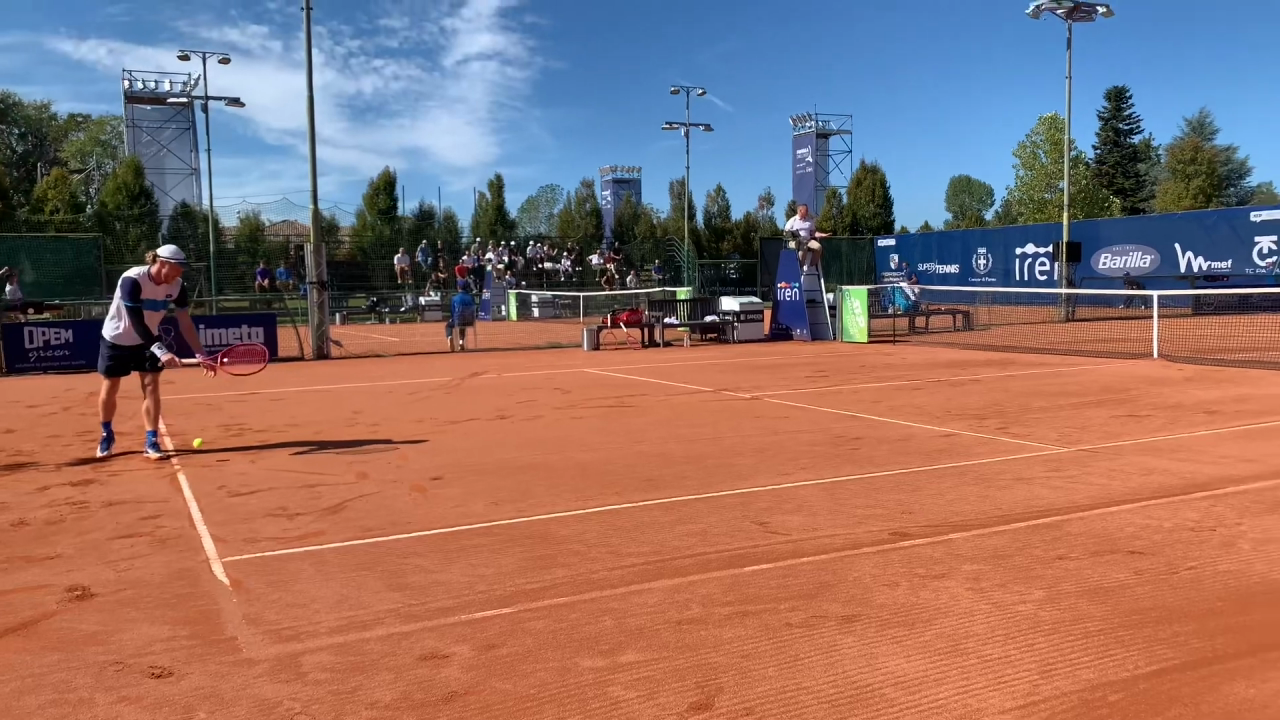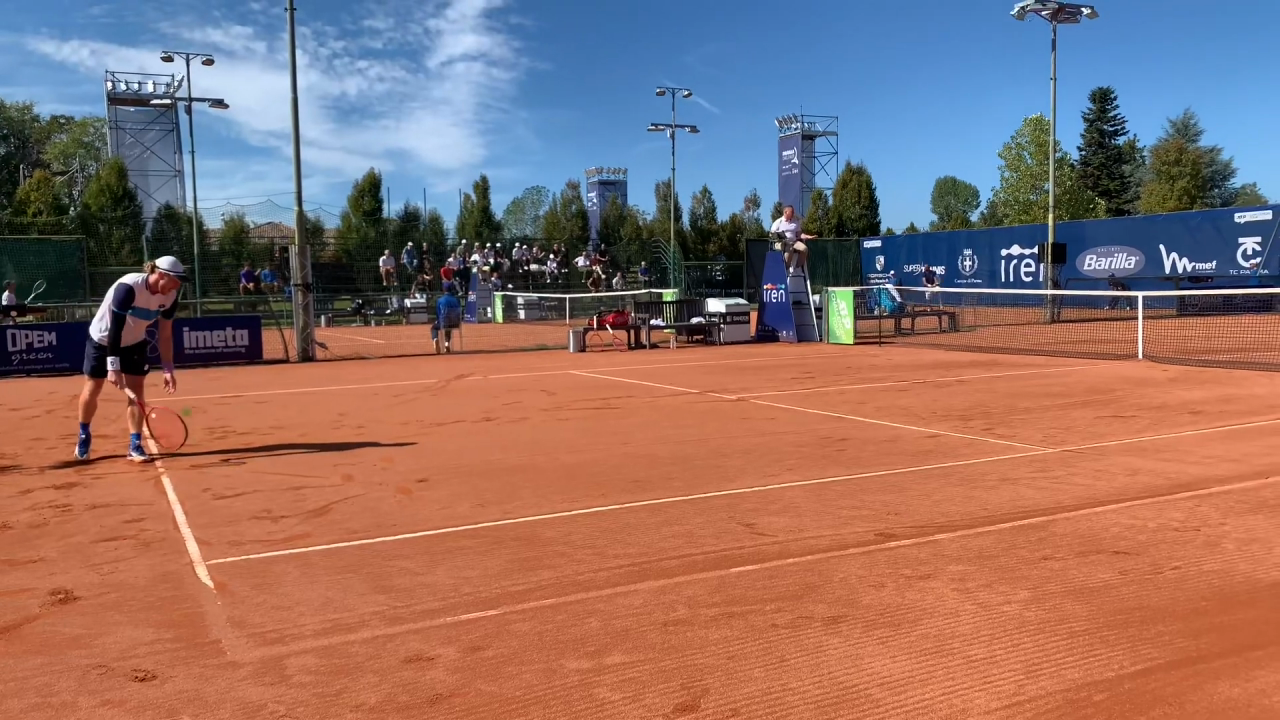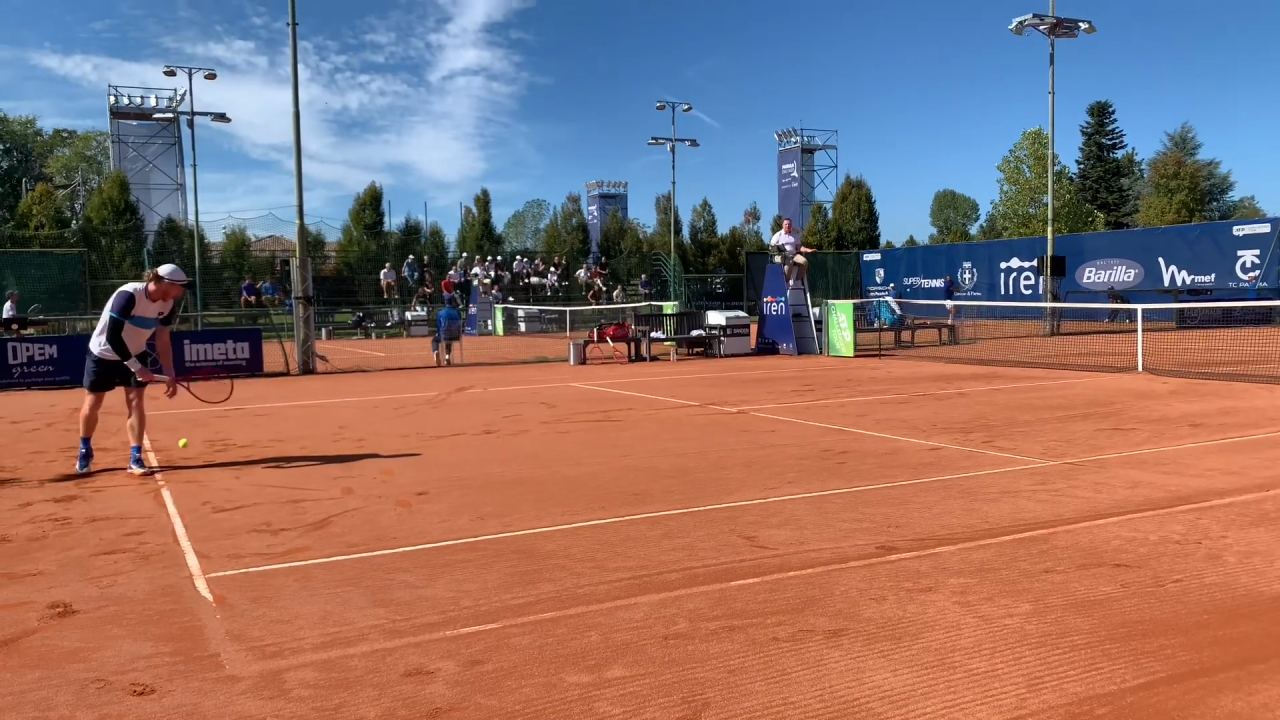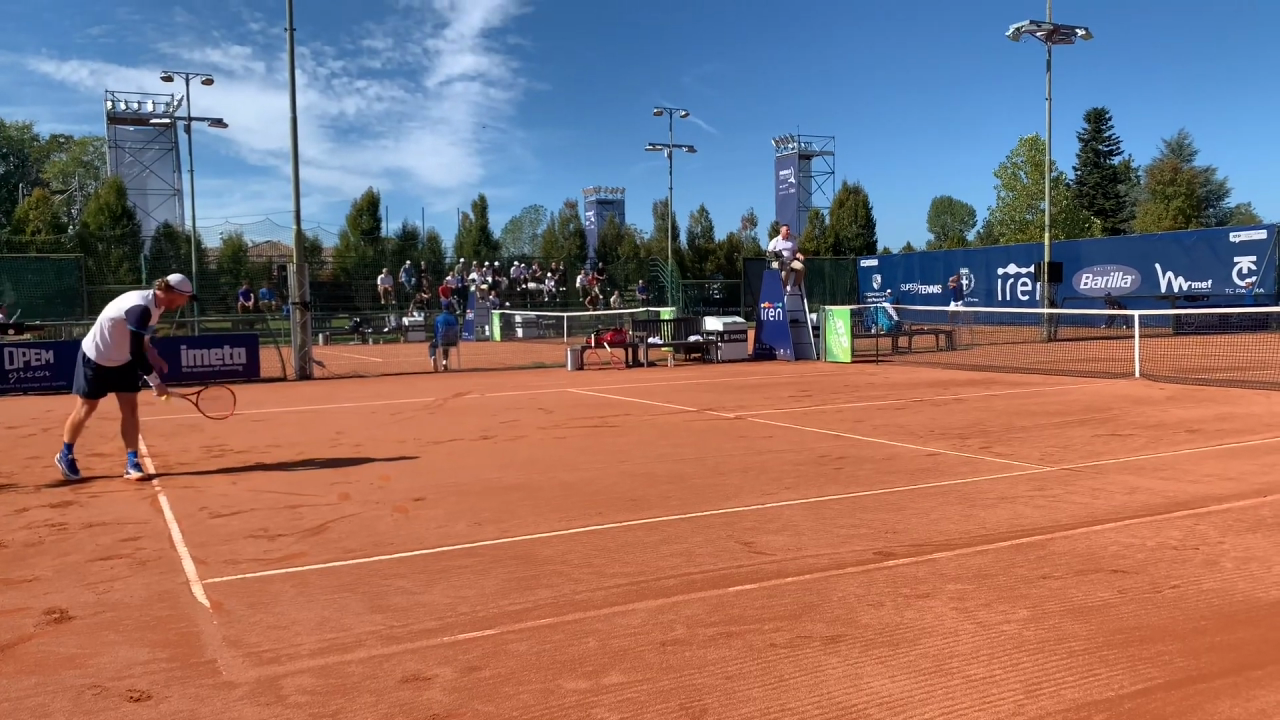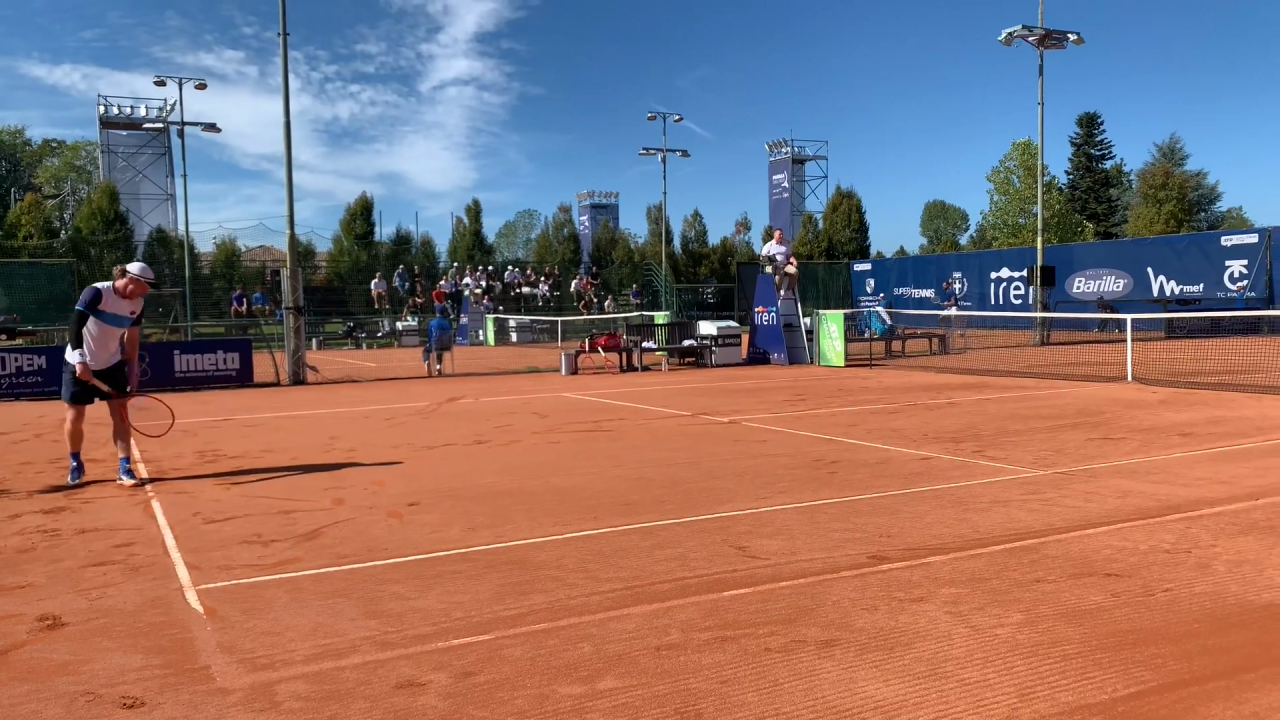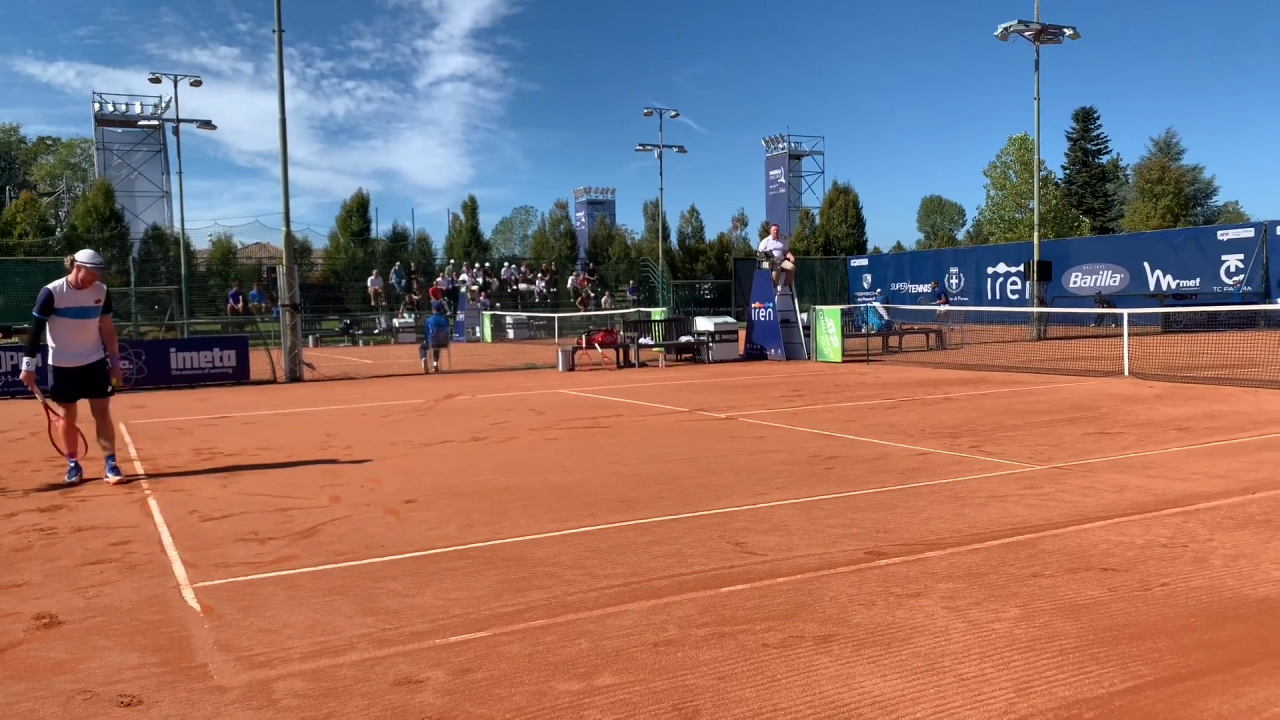
dt=0.5s
person 1, frame 1
left shoulder: (176, 286)
right shoulder: (132, 280)
left elbow: (185, 323)
right elbow: (138, 323)
left wrist: (201, 355)
right wrist: (162, 351)
left hip: (148, 340)
right hip: (115, 340)
left knee: (151, 387)
right knee: (109, 389)
left ankle: (151, 442)
right ankle: (107, 435)
person 1, frame 2
left shoulder: (170, 297)
right shoulder: (128, 287)
left elbow: (165, 335)
right elbow: (115, 330)
left wrist: (168, 369)
right wrist: (113, 366)
left hip: (135, 343)
right hip: (102, 339)
left knee: (136, 389)
right knee: (92, 390)
left ankle: (135, 445)
right ankle: (84, 436)
person 1, frame 3
left shoulder: (168, 305)
right shoulder: (129, 296)
left elbow: (163, 341)
right elbow: (112, 336)
left wrist: (170, 375)
right wrist: (137, 367)
left hip: (135, 354)
right hip: (102, 353)
left knee: (136, 403)
right knee: (92, 404)
left ankle: (135, 458)
right ankle: (85, 451)
person 1, frame 4
left shoulder: (156, 304)
right shoulder: (141, 307)
right elbow: (137, 349)
left wrist: (153, 357)
right wrist: (155, 382)
left hip: (124, 360)
right hip: (95, 358)
left knee: (130, 408)
right knee: (85, 410)
left ankle: (132, 463)
right ankle: (65, 456)
person 1, frame 5
left shoulder: (137, 304)
right shoulder: (96, 293)
left elbow: (132, 339)
right elbow: (76, 326)
left wrist: (132, 371)
right wrist: (80, 360)
left hip: (111, 364)
right hip: (80, 365)
left knee: (120, 414)
right knee: (74, 417)
left ankle: (126, 470)
right ankle: (76, 464)
person 1, frame 6
left shoulder: (101, 292)
right shoulder: (51, 293)
left elbow: (107, 329)
right elbow: (36, 330)
left wrist: (115, 362)
right wrist: (28, 366)
left hip: (95, 361)
right hip: (62, 365)
left knee: (101, 414)
right knee: (67, 417)
left ankle: (110, 466)
right ankle: (74, 465)
